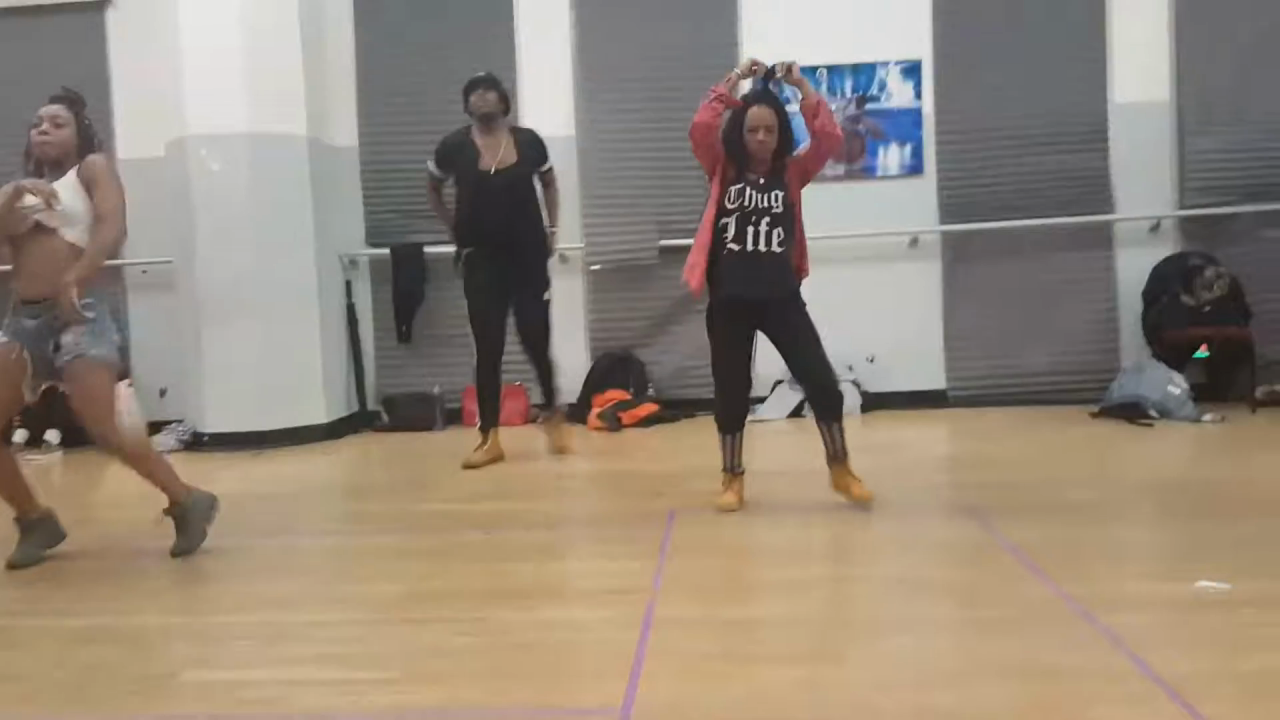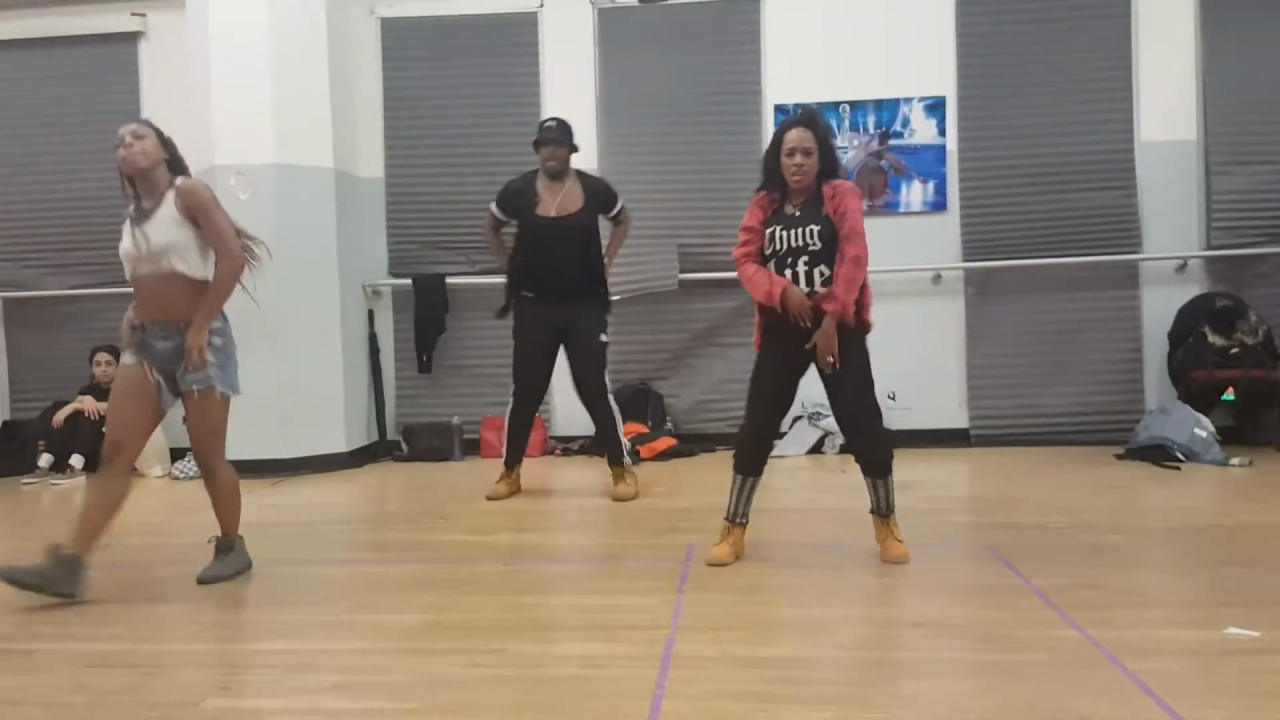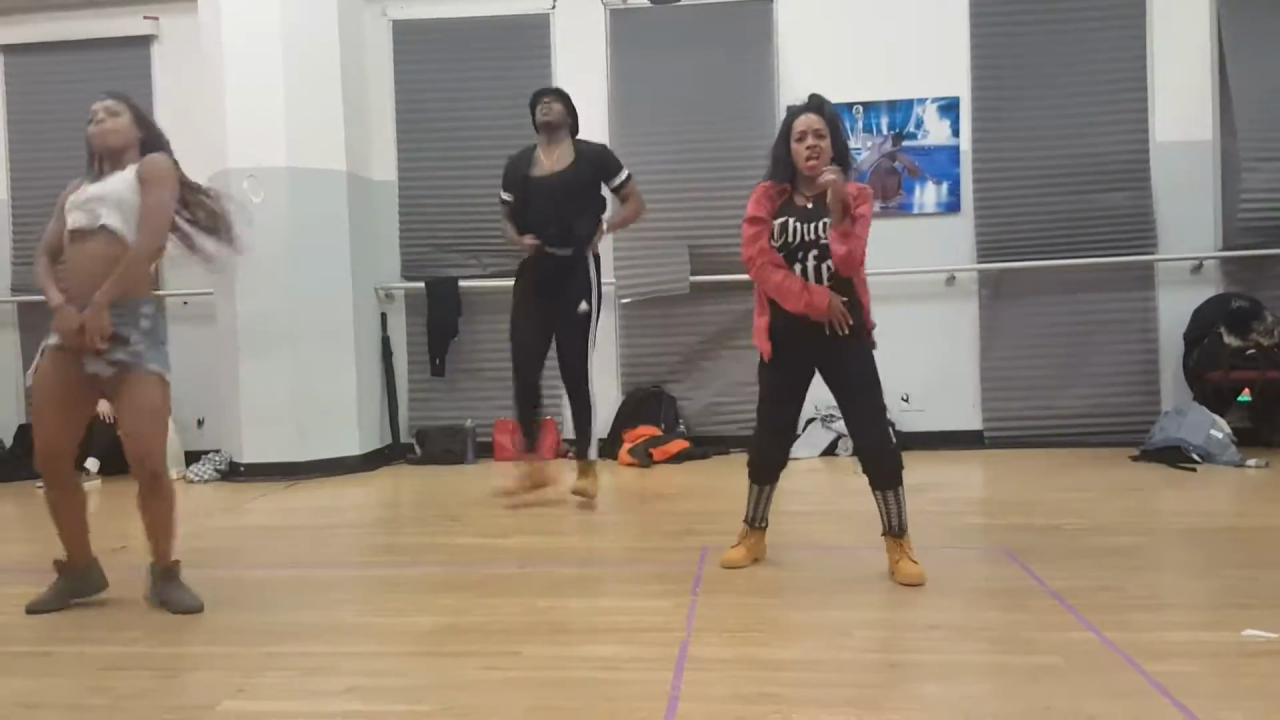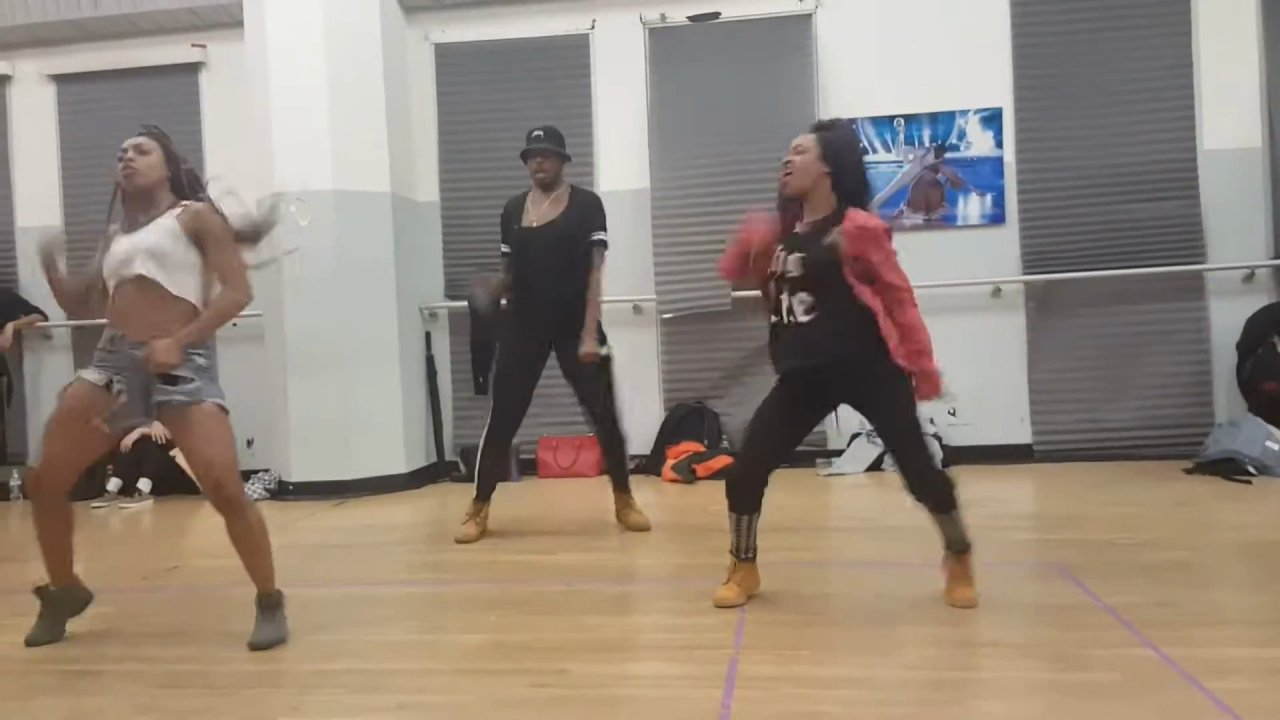
dt=1s
person 1, frame 1
left shoulder: (94, 167)
left elbow: (113, 228)
left wrist: (74, 281)
left hip: (79, 315)
left knee: (105, 430)
left ankle: (188, 504)
person 1, frame 2
left shoulder: (190, 193)
right shoulder: (134, 218)
left elbow: (232, 259)
left wrist: (201, 326)
right wrist: (133, 316)
left hip: (200, 338)
right hip: (146, 343)
left knee: (208, 457)
right knee: (115, 452)
left ankle: (232, 547)
right ankle: (66, 566)
person 1, frame 3
left shoulder: (155, 167)
right shoulder: (75, 191)
left elbow: (153, 240)
right elbow: (45, 258)
left wrist: (101, 303)
right wrist: (60, 307)
left hip: (131, 322)
right hip: (72, 327)
left knee: (147, 464)
right knee: (51, 458)
left ankle: (165, 573)
right ankle: (79, 572)
person 1, frame 4
left shoulder: (197, 215)
right shoulder: (117, 228)
left elbow: (237, 291)
right elbow: (79, 302)
left wrist: (178, 341)
right wrist: (52, 268)
left hip: (182, 366)
right hip: (111, 361)
left knee: (227, 492)
right knee: (44, 481)
left ankle: (270, 604)
right ankle: (61, 593)
person 2, frame 1
left shoulder: (792, 171)
right shoulder: (723, 169)
left elbow: (829, 137)
right elbow: (701, 127)
left wrist: (801, 85)
right wrist: (734, 79)
left hip: (782, 296)
right hip: (729, 299)
left knee: (821, 382)
right knee: (730, 392)
left ankle: (840, 468)
right ankle: (732, 478)
person 2, frame 2
left shoulder: (841, 194)
right shoulder: (764, 204)
left elbow: (854, 257)
right elbow: (745, 262)
left wrist: (832, 316)
right wrist: (782, 291)
left hip: (837, 328)
right hip: (781, 330)
left knee: (864, 427)
right knee: (756, 428)
left ankle: (886, 524)
right ankle: (734, 530)
person 2, frame 3
left shoulder: (855, 196)
right shoulder: (767, 197)
left elbow: (851, 261)
right elbow: (759, 262)
left wrist: (839, 209)
right wrist: (814, 300)
left hip: (845, 332)
right hip: (786, 333)
left knee: (875, 437)
right knee: (770, 439)
left ankle: (897, 545)
right ankle: (753, 534)
person 2, frame 4
left shoulder: (857, 229)
right shoulder: (781, 227)
left elbow: (897, 295)
right elbow: (733, 273)
left wrist: (923, 367)
right wrist: (750, 240)
left hip: (865, 366)
right hip: (802, 373)
left knee: (920, 469)
right knee: (746, 470)
left ankle: (958, 562)
right ankle: (743, 570)
person 3, frame 1
left shoulder: (528, 141)
right shoulder: (453, 146)
left elbow: (549, 183)
right elbow: (434, 188)
left wrist: (551, 231)
right wrist: (454, 230)
left hip: (526, 257)
right hip: (481, 259)
left knee: (537, 342)
right knee: (488, 349)
left ankle: (553, 417)
right ankle: (489, 438)
person 3, frame 2
left shoulder: (595, 189)
right shoulder: (518, 190)
left elbow: (622, 221)
right elbow: (492, 229)
left wrist: (607, 260)
right wrist: (510, 266)
left hip: (585, 305)
right hip: (534, 306)
left knee: (593, 389)
right knee: (526, 392)
left ankle: (622, 470)
right ankle: (510, 473)
person 3, frame 3
left shoulder: (594, 155)
right shoulder: (518, 163)
left elbow: (635, 203)
right elbow: (507, 219)
left wrist: (602, 229)
right wrist: (520, 239)
left hip: (577, 269)
right hip: (534, 271)
left knee: (574, 369)
right knee: (524, 368)
left ankle: (586, 466)
right ankle: (533, 464)
person 3, frame 4
left shoulder: (586, 204)
right shoulder: (514, 210)
left elbow: (594, 271)
left wrist: (590, 333)
right wrist: (494, 289)
left hip: (574, 322)
right hip: (524, 325)
left knee: (603, 413)
right knee: (502, 416)
left ankle: (624, 499)
right ankle: (478, 510)
